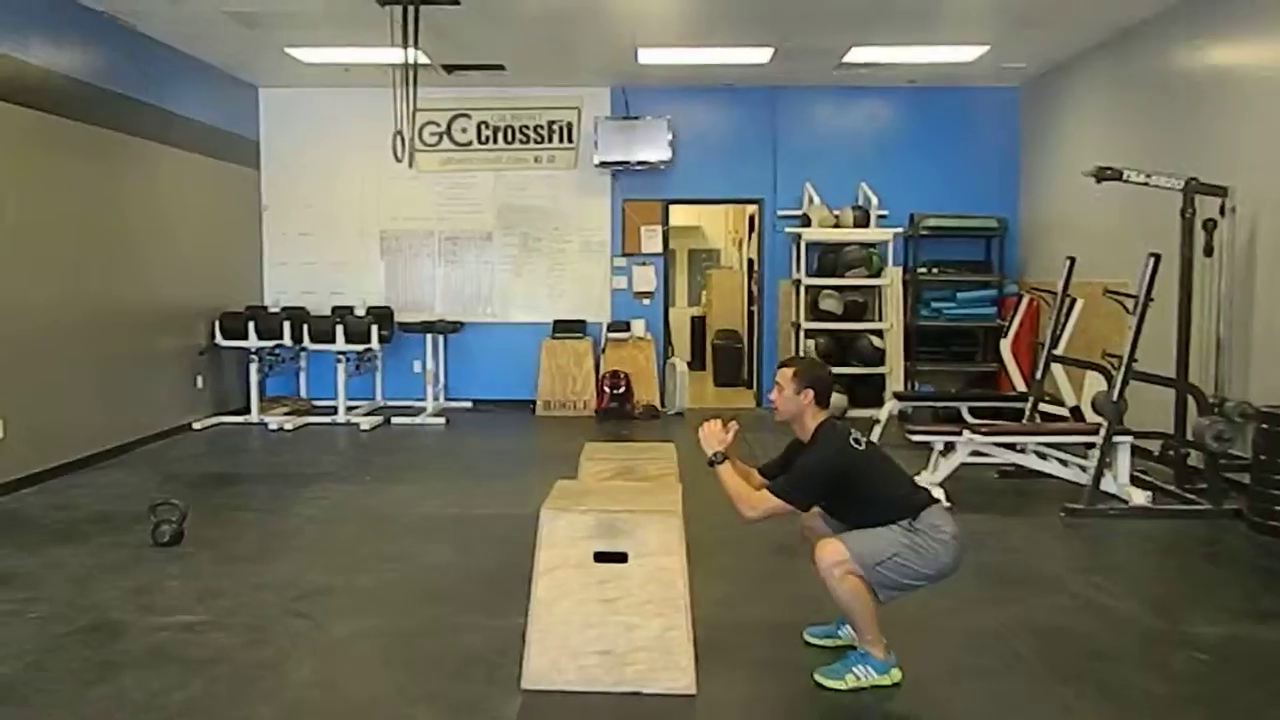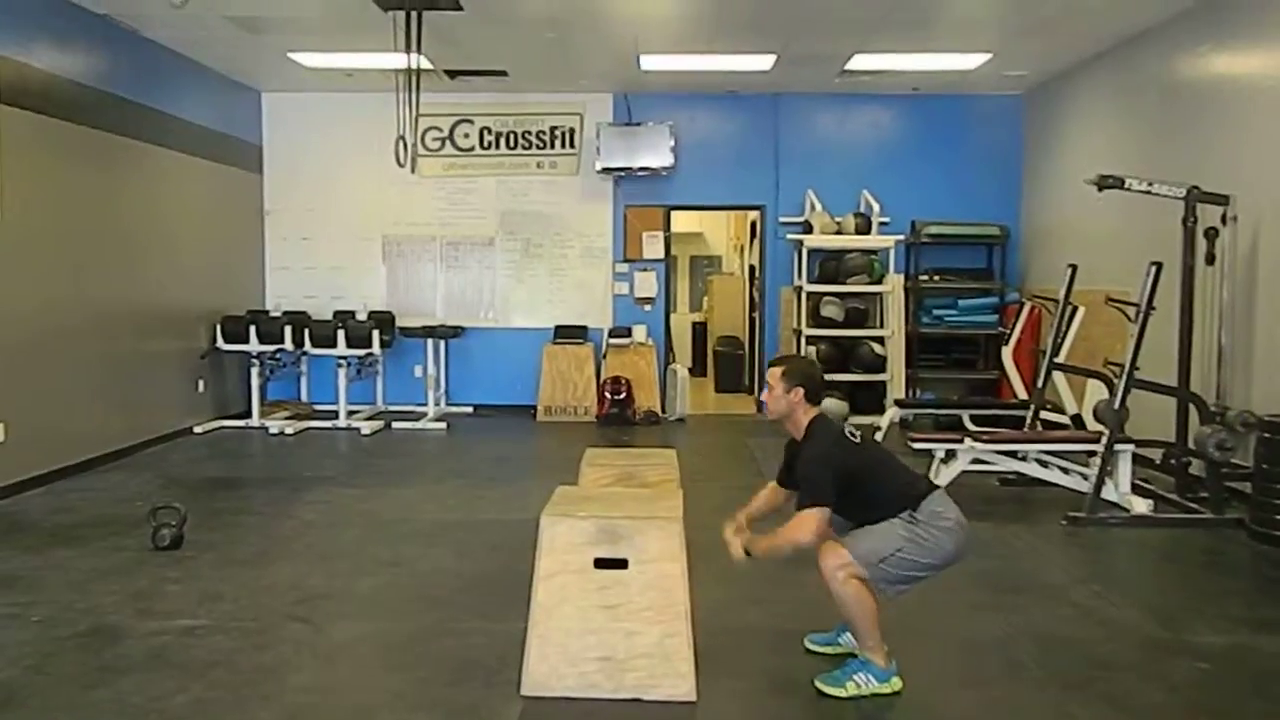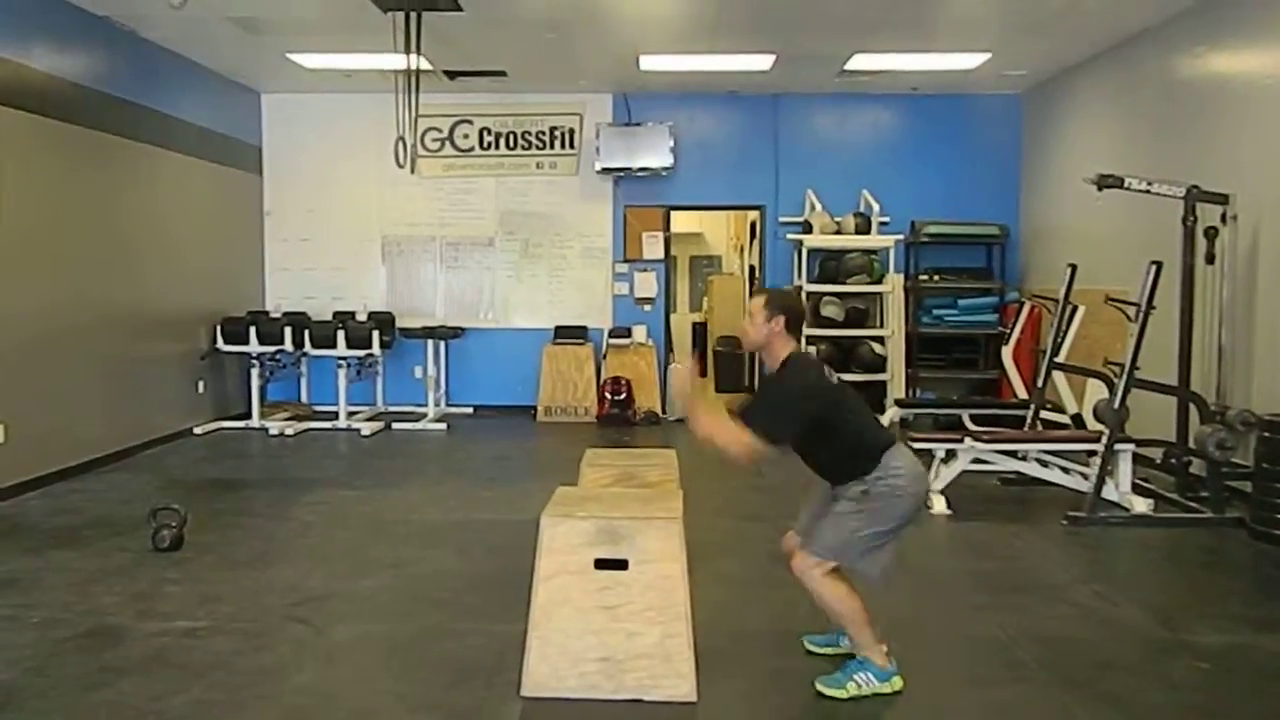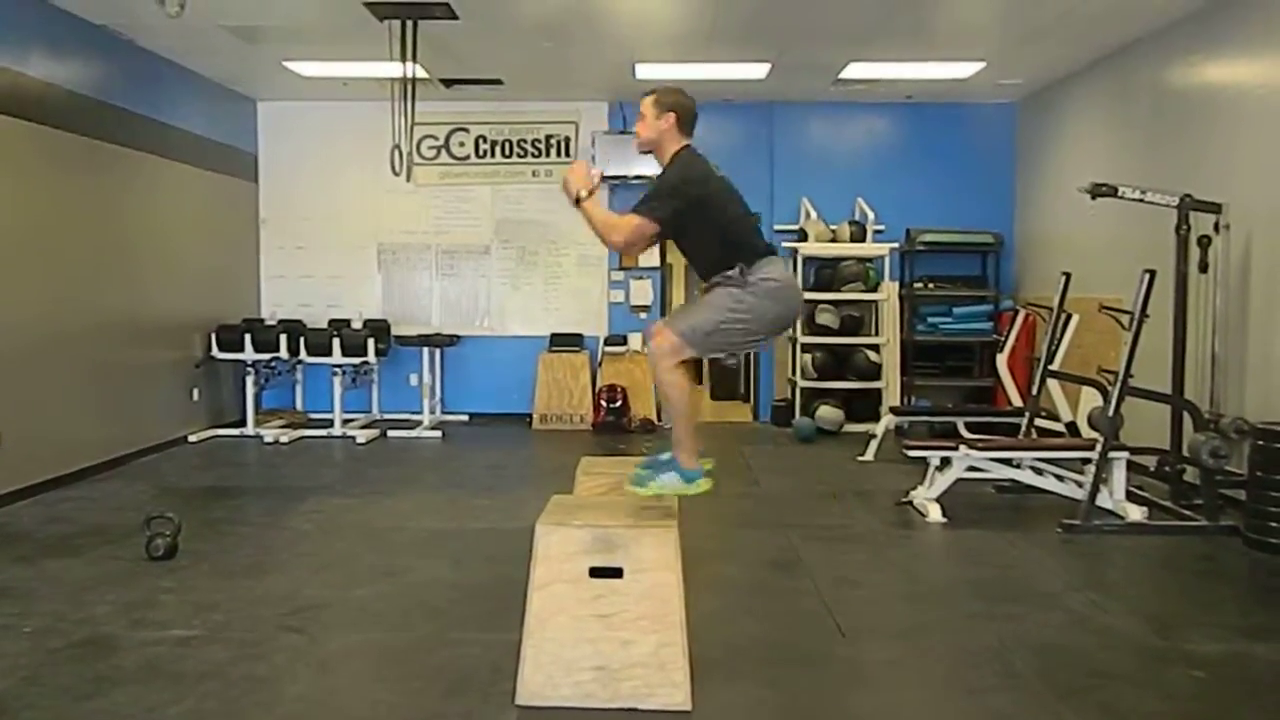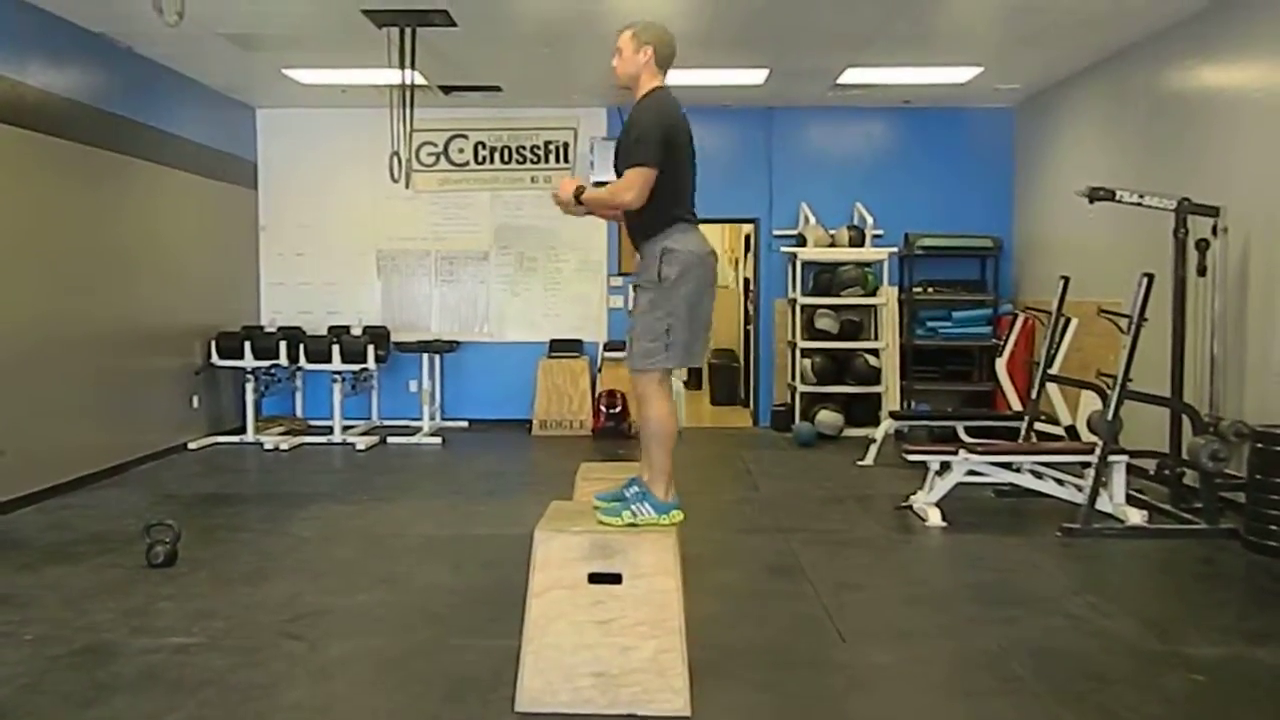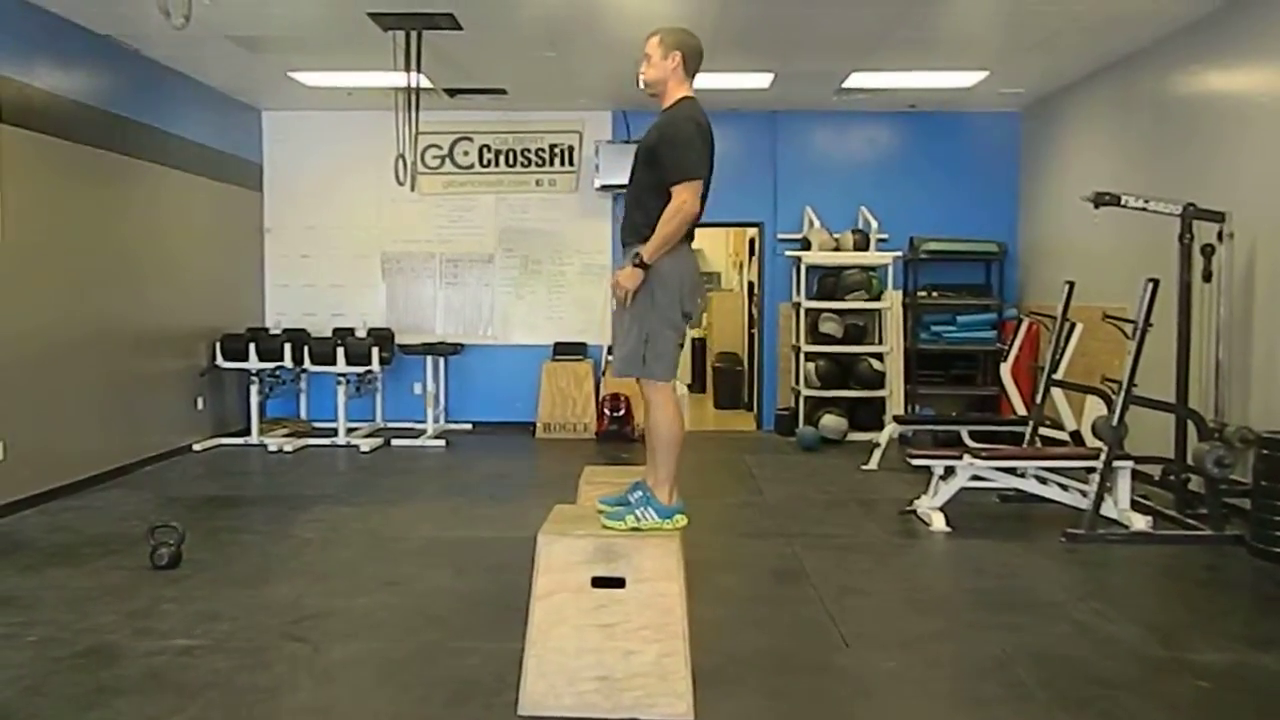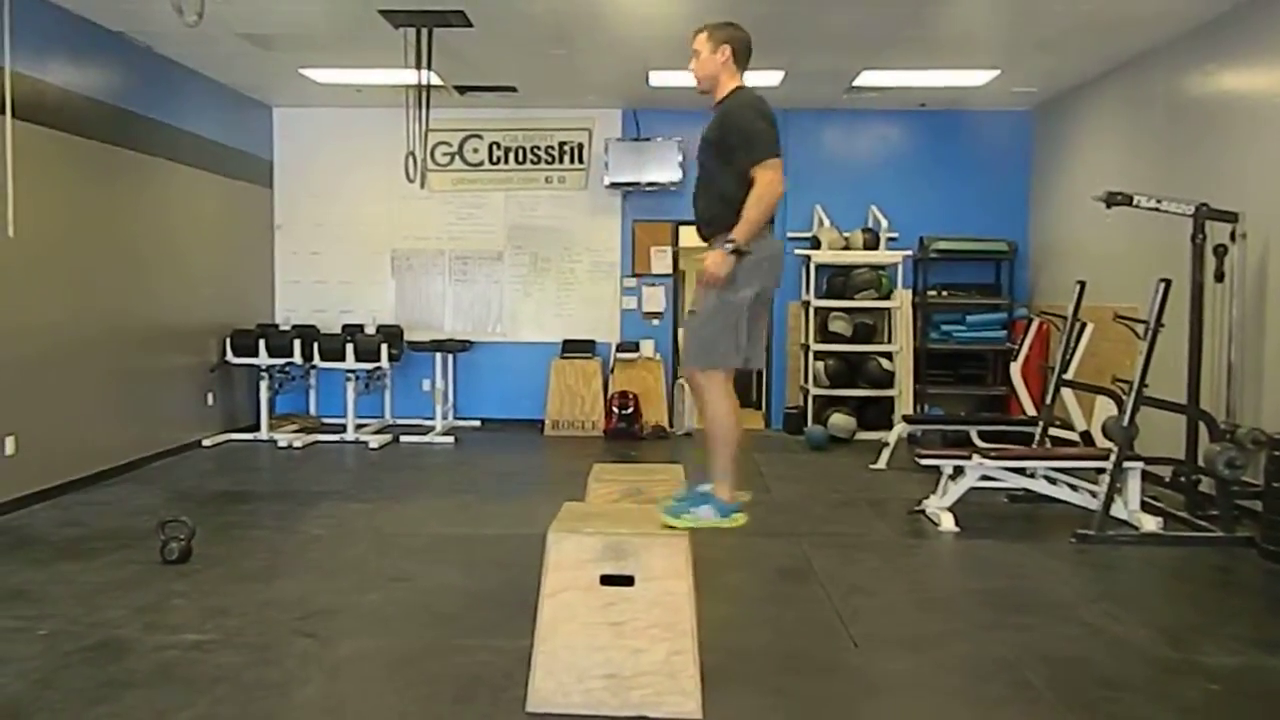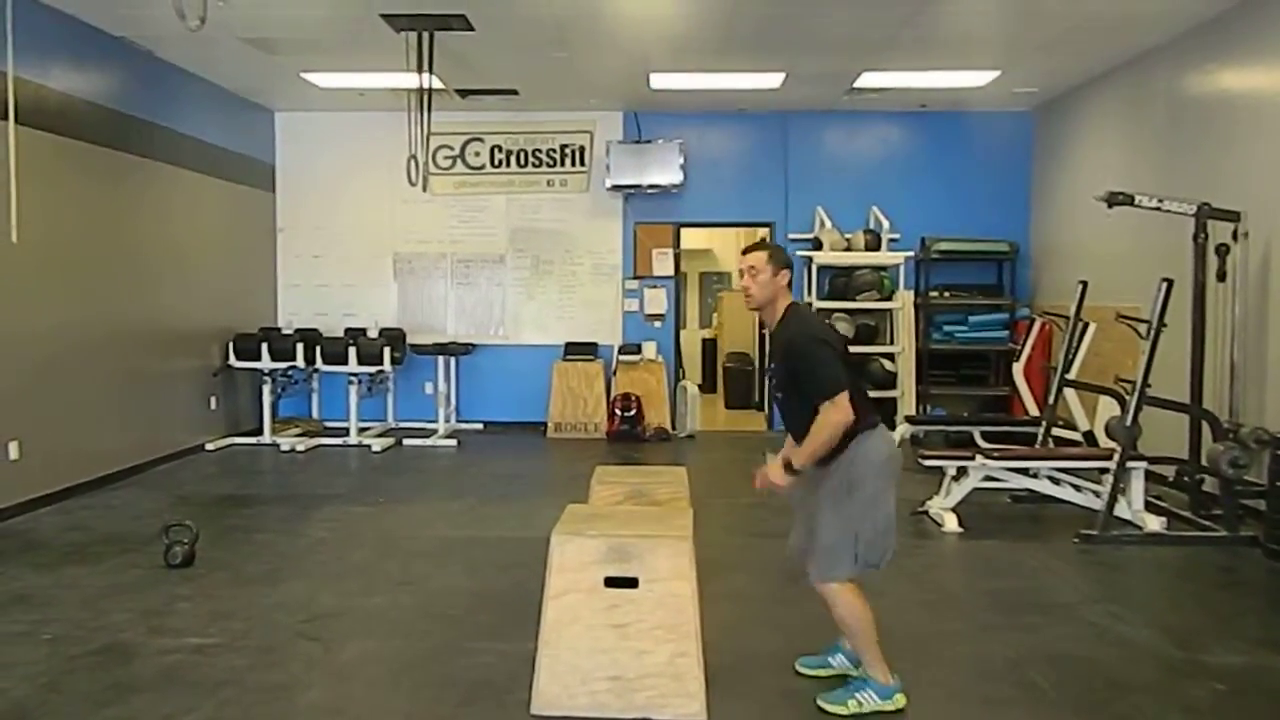
dt=0.5s
person 1, frame 1
left shoulder: (826, 456)
right shoulder: (815, 442)
left elbow: (753, 508)
right elbow: (758, 482)
left wrist: (716, 457)
right wrist: (725, 454)
left hip: (931, 540)
right hip: (908, 525)
left knee: (831, 557)
right knee: (814, 523)
left ankle: (877, 658)
right ankle: (858, 624)
person 1, frame 2
left shoulder: (821, 453)
right shoulder: (809, 439)
left elbow: (805, 534)
right elbow: (781, 489)
left wrist: (750, 548)
right wrist: (743, 518)
left hip: (936, 527)
right hip: (912, 513)
left knee: (835, 562)
right knee: (823, 531)
left ankle: (878, 666)
right ankle: (858, 630)
person 1, frame 3
left shoulder: (792, 385)
right shoulder: (789, 376)
left elbow: (742, 446)
right elbow: (748, 428)
left wrist: (690, 399)
right wrist: (700, 409)
left hip: (891, 481)
right hip: (870, 474)
left knee: (809, 564)
right knee: (797, 545)
left ankle: (877, 665)
right ankle: (855, 635)
person 1, frame 4
left shoulder: (680, 178)
right shoulder: (685, 172)
left elbow: (622, 238)
right elbow: (638, 236)
left wrist: (583, 197)
right wrist: (595, 199)
left hip: (764, 285)
right hip: (747, 281)
left knee: (665, 348)
right knee: (667, 345)
left ankle: (686, 465)
right ankle: (684, 455)
person 1, frame 5
left shoulder: (650, 113)
right shoulder: (655, 112)
left elbow: (632, 193)
left wrist: (578, 195)
right wrist: (587, 200)
left hip: (671, 255)
right hip: (669, 253)
left knee: (648, 377)
right knee: (647, 374)
left ankle: (659, 498)
right ankle: (650, 482)
person 1, frame 6
left shoulder: (682, 123)
right shoulder: (676, 122)
left elbow: (685, 204)
left wrist: (639, 262)
left hip: (659, 265)
right hip: (656, 263)
left knee: (656, 383)
right knee: (652, 381)
left ankle: (664, 502)
right ankle: (653, 486)
person 1, frame 7
left shoulder: (742, 111)
right shoulder: (731, 112)
left elbow: (770, 183)
left wrist: (730, 247)
left hip: (742, 255)
right hip: (734, 253)
left knee: (709, 372)
right knee: (700, 370)
left ankle: (721, 496)
right ankle: (714, 484)
person 1, frame 8
left shoulder: (803, 335)
right shoulder: (782, 333)
left elbow: (840, 412)
left wrist: (791, 466)
right wrist: (788, 458)
left hip: (859, 460)
right hip: (836, 460)
left knee: (832, 576)
right knee: (815, 559)
left ankle: (882, 682)
right ankle: (851, 649)
